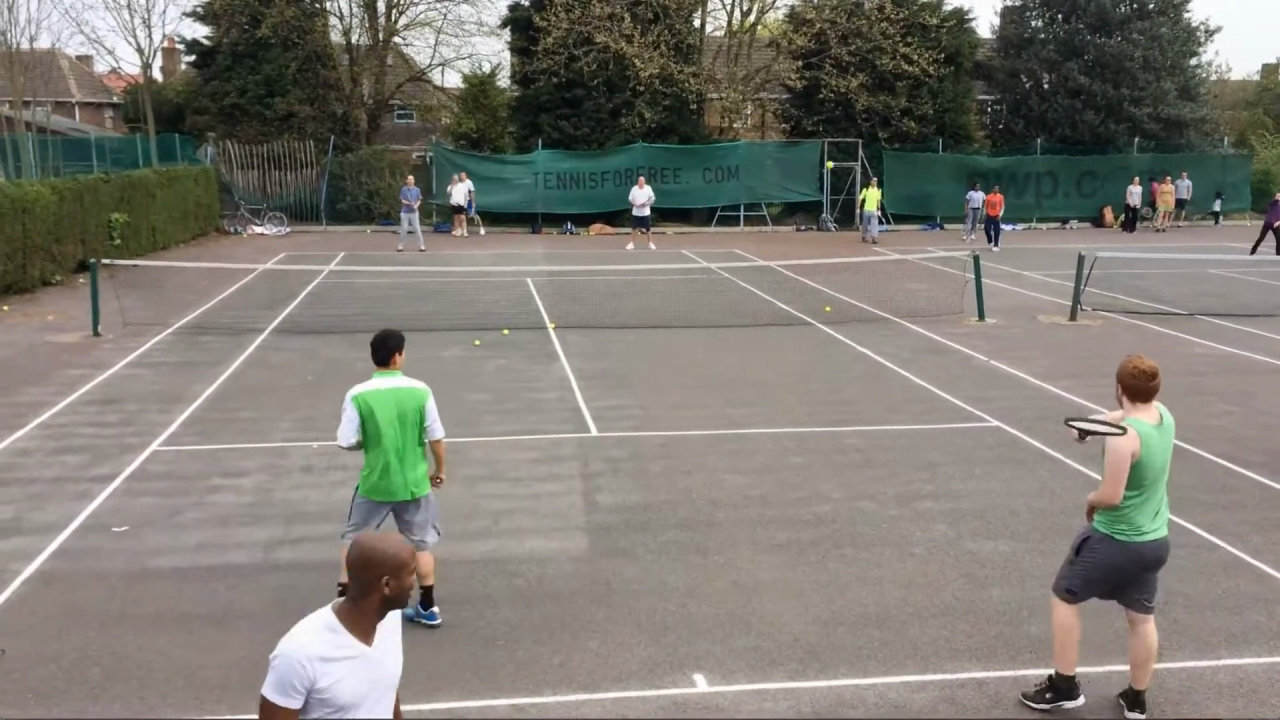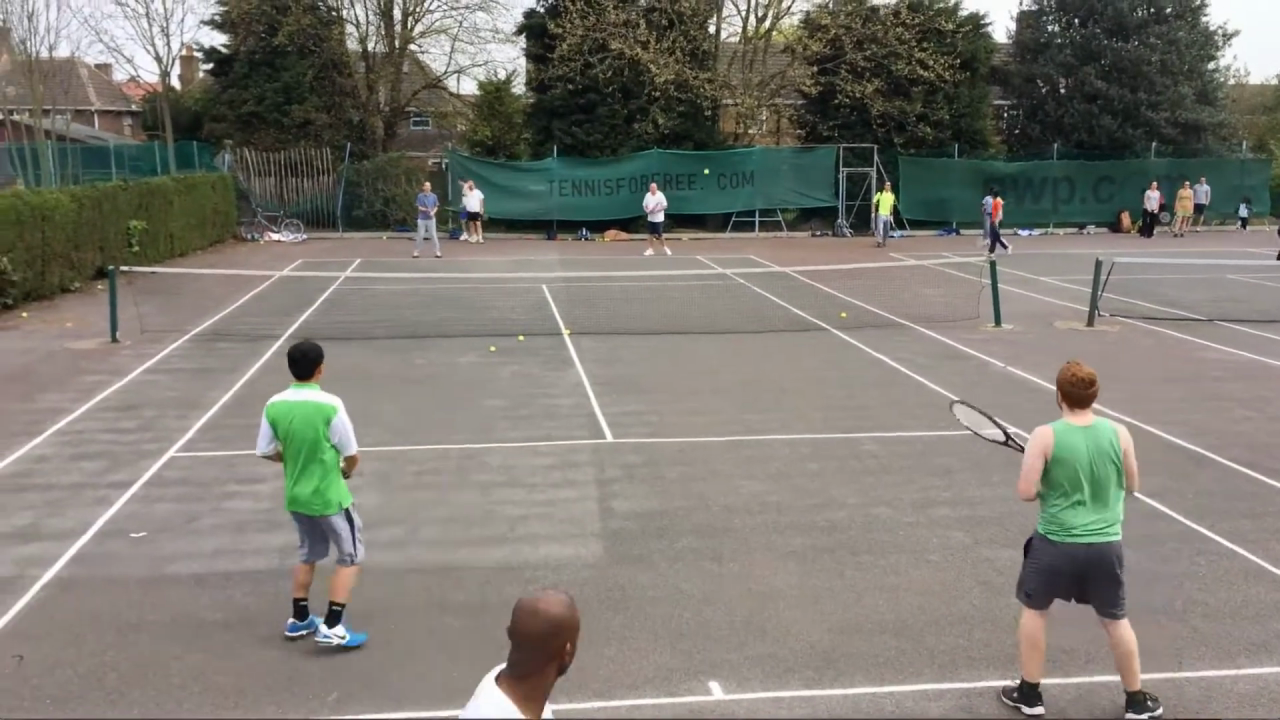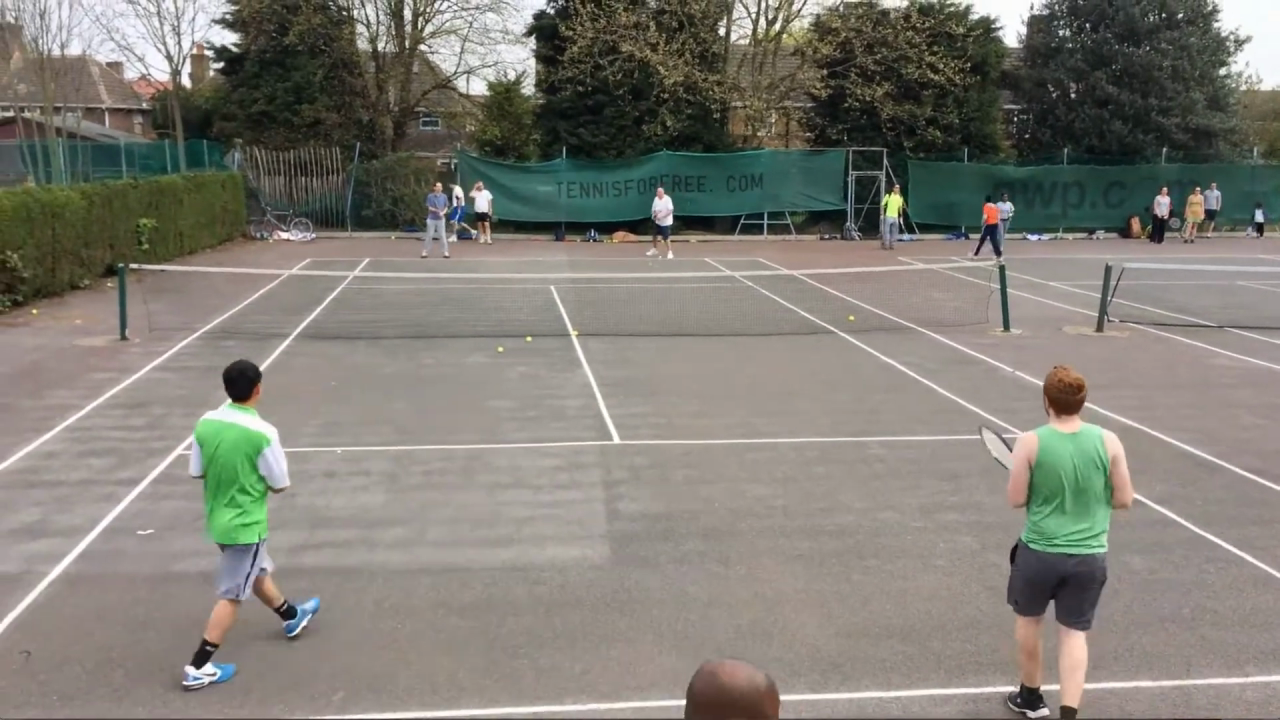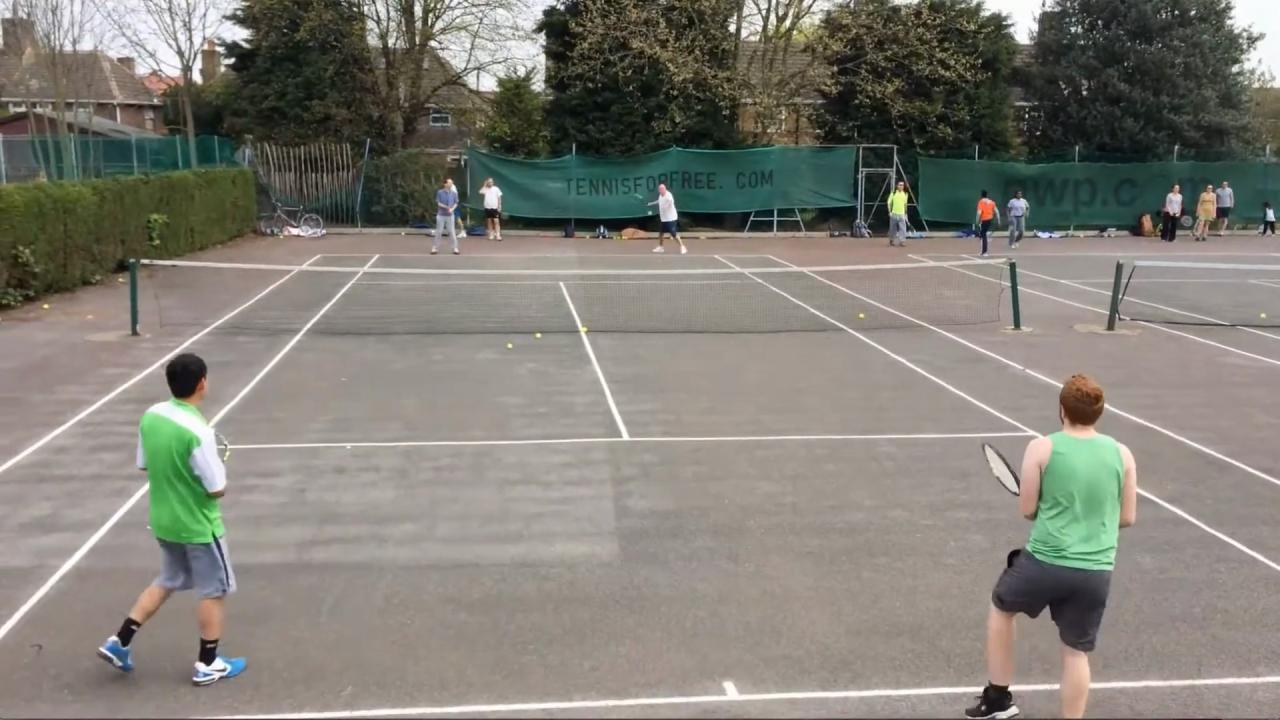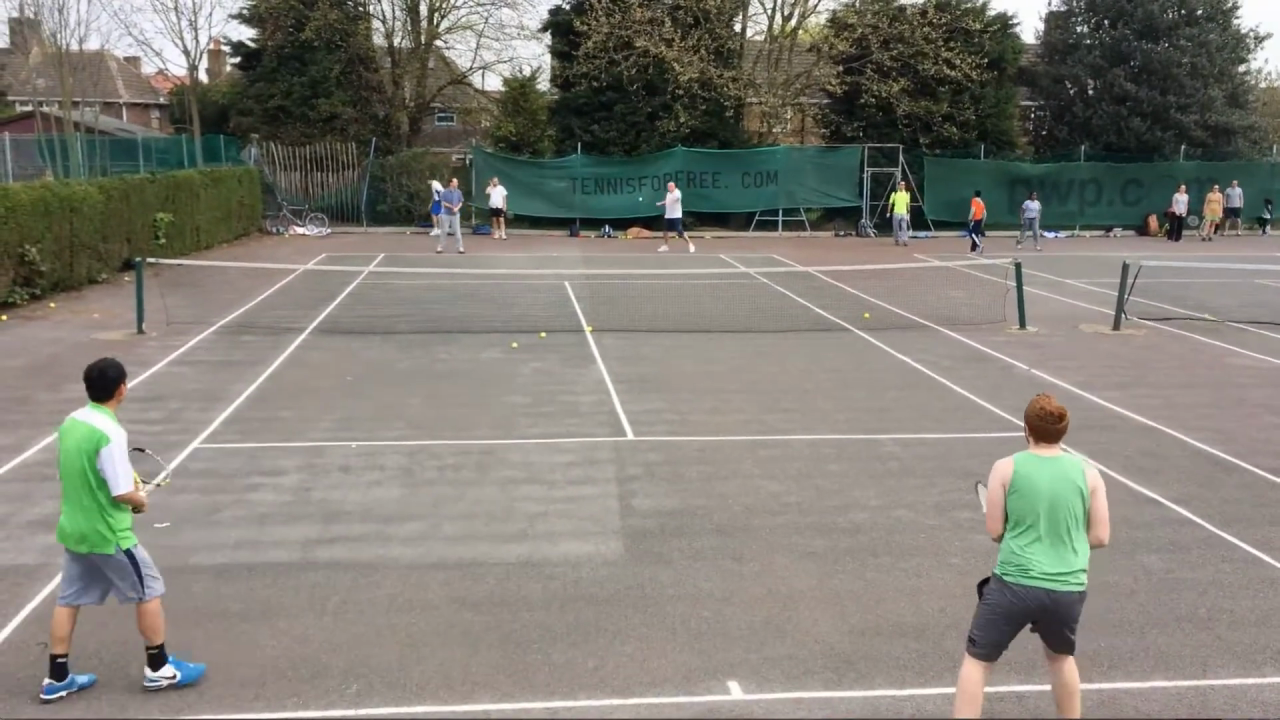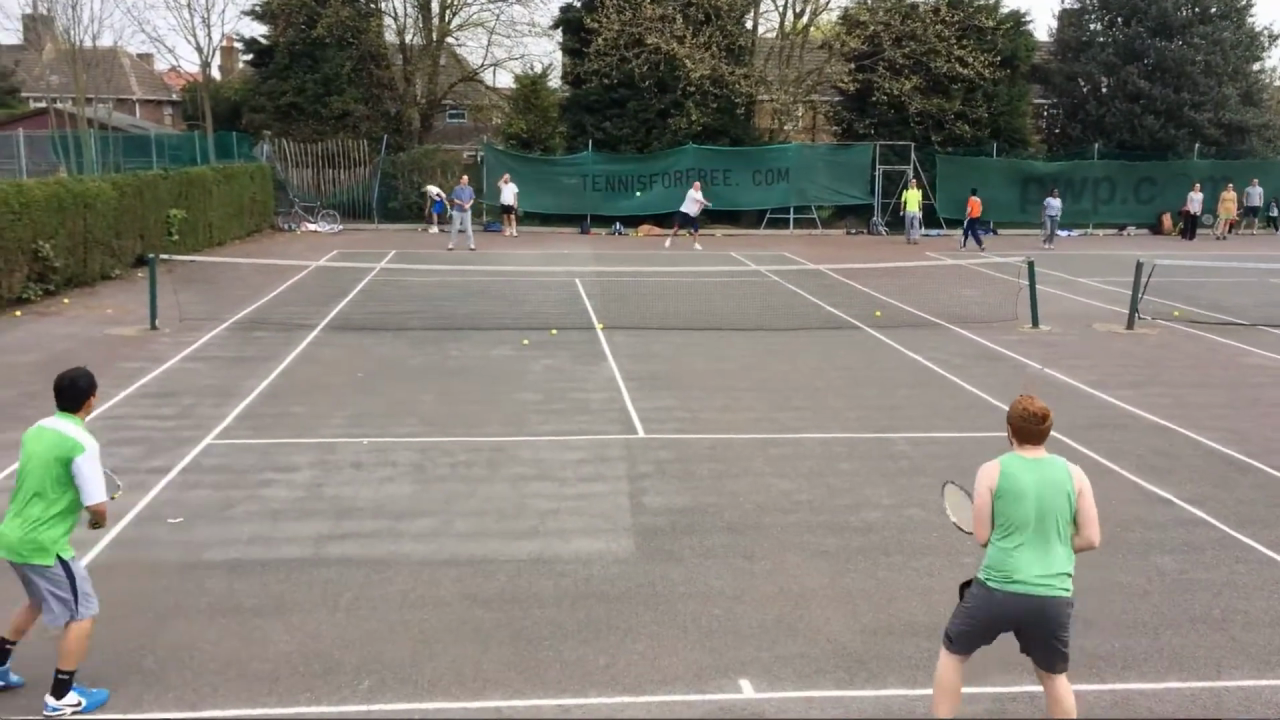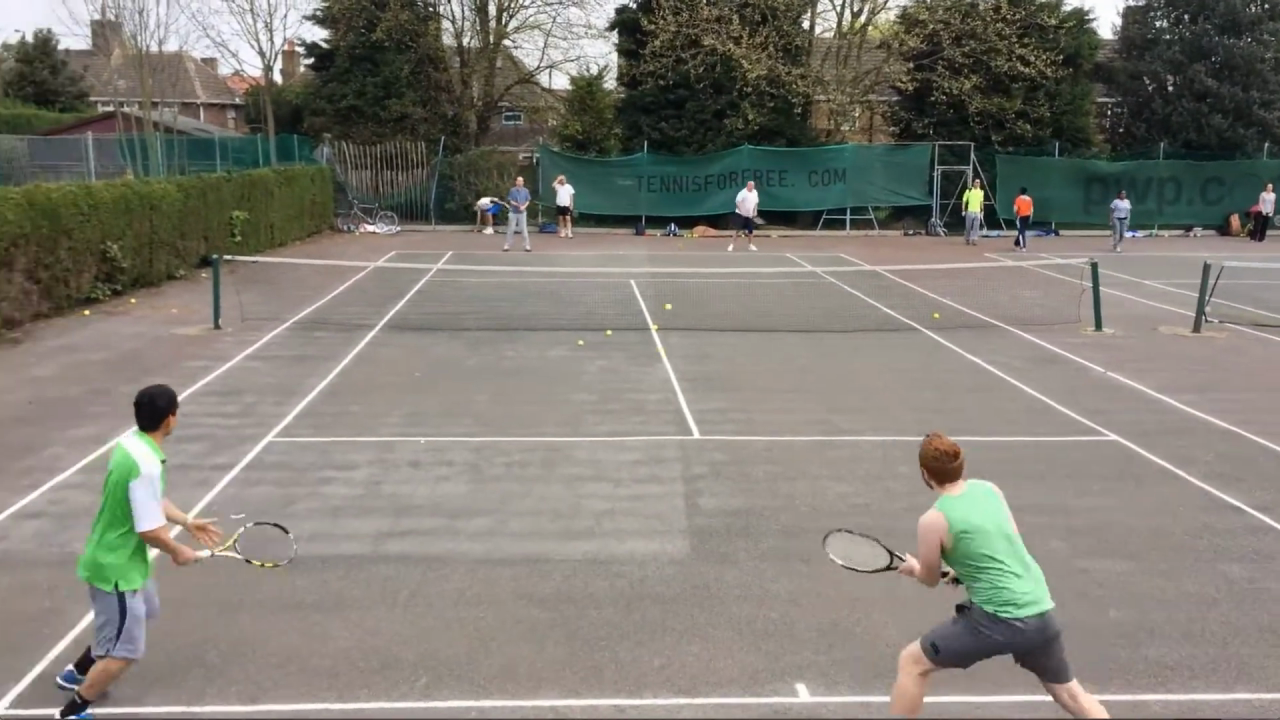
dt=0.4s
person 1, frame 1
left shoulder: (1122, 435)
right shoulder: (1163, 415)
left elbow: (1110, 497)
right elbow: (1124, 415)
left wrist: (1090, 502)
left hip: (1114, 542)
right hip: (1155, 542)
left knee: (1063, 600)
right knee: (1141, 618)
left ankle: (1064, 687)
person 1, frame 2
left shoulder: (1045, 436)
right shoulder: (1120, 433)
left elbow: (1025, 491)
right elbow: (1130, 486)
left hip: (1055, 543)
right hip: (1105, 544)
left knee: (1033, 610)
right knee: (1115, 620)
person 1, frame 3
left shoulder: (1030, 443)
right shoulder: (1108, 442)
left elbow: (1016, 499)
right elbow: (1124, 500)
left hip: (1039, 551)
right hip: (1088, 556)
left knee: (1028, 620)
right knee: (1074, 633)
person 1, frame 4
left shoulder: (1042, 448)
right shoulder: (1121, 454)
left elbow: (1027, 509)
right elbow: (1127, 517)
left hip: (1044, 562)
right hip: (1095, 572)
left knee: (1001, 608)
right knee: (1076, 652)
person 1, frame 5
left shoulder: (1006, 468)
right shoulder: (1088, 473)
left elbow: (995, 531)
right elbow: (1101, 537)
left hip: (1013, 584)
right hip: (1067, 590)
left knee: (976, 660)
right knee: (1059, 657)
person 1, frame 6
left shoulder: (992, 471)
right shoulder: (1074, 475)
left elbow: (982, 537)
right elbow: (1091, 539)
left hip: (998, 590)
right hip: (1052, 596)
left knee: (952, 653)
right knee: (1053, 676)
person 1, frame 7
left shoulder: (933, 520)
right shoulder: (988, 489)
left elbow: (929, 579)
left wrist: (913, 568)
left hip: (999, 618)
right hip: (1041, 612)
left knee: (912, 662)
right knee: (1066, 691)
person 2, frame 1
left shoulder: (357, 395)
right shoulder: (420, 391)
left elbow: (346, 441)
right elbow: (436, 438)
right wrist: (439, 469)
left hip: (375, 484)
right hip: (415, 483)
left knee: (354, 539)
right knee: (421, 544)
right ankle: (428, 607)
person 2, frame 2
left shoulder: (273, 405)
right shoulder: (330, 405)
left elbow: (266, 451)
right elbow: (351, 453)
right wrist: (346, 470)
left hip: (297, 497)
right hip: (330, 499)
left knee: (308, 556)
right knee: (349, 559)
left ankle: (299, 619)
right ankle: (332, 626)
person 2, frame 3
left shoulder: (205, 423)
right shoulder: (263, 433)
left elbow: (197, 471)
right elbow: (279, 484)
left hip: (216, 521)
right hip: (245, 526)
left knee: (257, 570)
right knee: (231, 595)
left ankle: (291, 617)
right ankle: (198, 667)
person 2, frame 4
left shoulder: (151, 416)
right shoulder: (198, 431)
left elbow: (144, 464)
right elbow: (217, 489)
right wrist: (220, 484)
left hip: (163, 520)
right hip: (197, 525)
left knee: (169, 582)
right knee: (215, 590)
left ankle: (120, 642)
right ankle: (208, 663)
person 2, frame 5
left shoulder: (69, 423)
right shoulder: (110, 433)
right elbow: (122, 494)
right wrist: (139, 500)
left hip: (72, 530)
right hip: (108, 535)
left knee: (69, 600)
right knee: (149, 593)
left ankle: (57, 677)
right ankle: (158, 668)
person 2, frame 6
left shoulder: (37, 430)
right shoulder: (81, 443)
right elbow: (96, 505)
left wrist: (66, 500)
right wrist: (100, 518)
right hip: (43, 545)
left knee: (41, 602)
right knee: (81, 615)
person 2, frame 7
left shoulder: (128, 443)
right shoulder: (146, 465)
right elbow: (149, 530)
left wrist: (189, 522)
right wrist: (178, 551)
left hip: (105, 554)
right hip: (116, 568)
left knee: (130, 615)
right knee: (122, 651)
left ankle: (79, 671)
